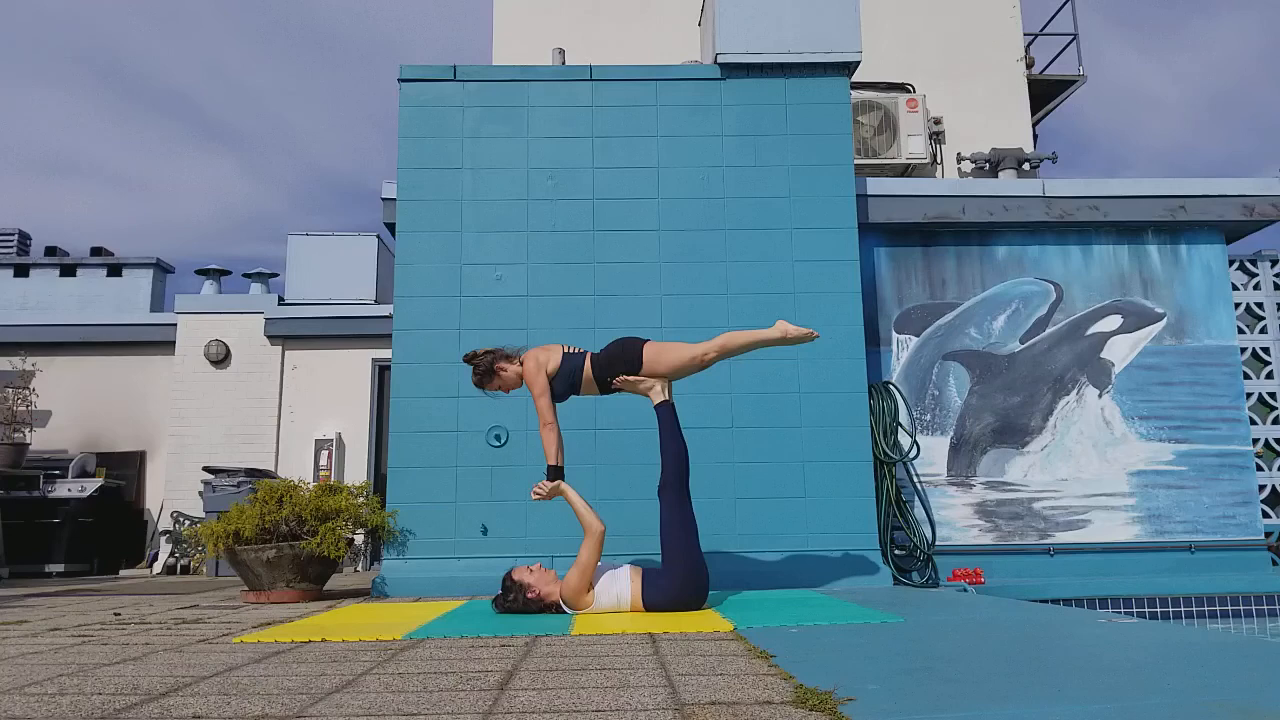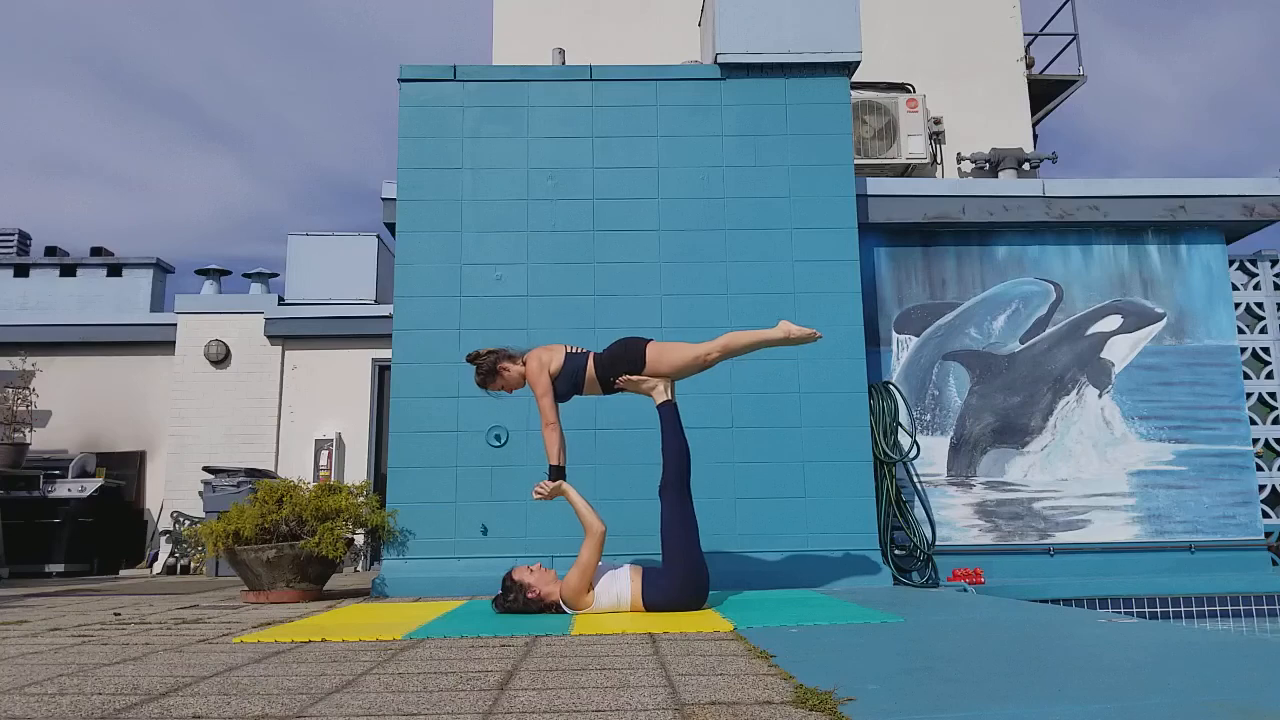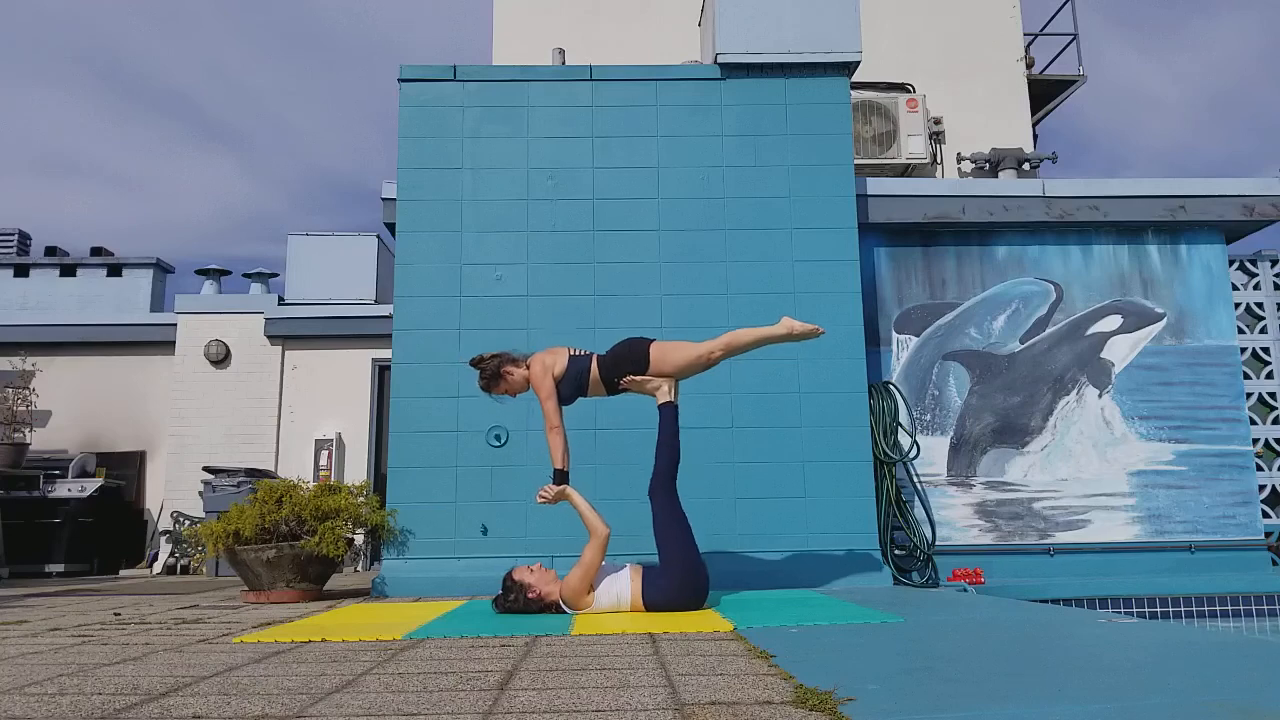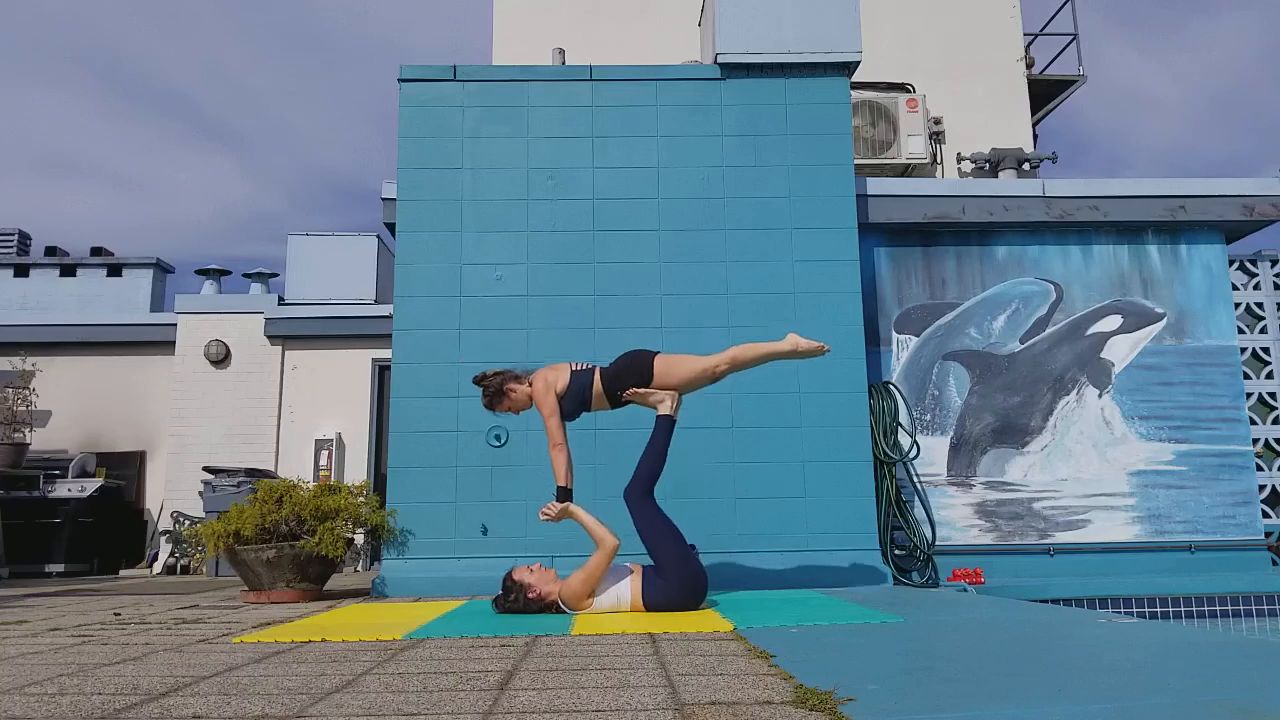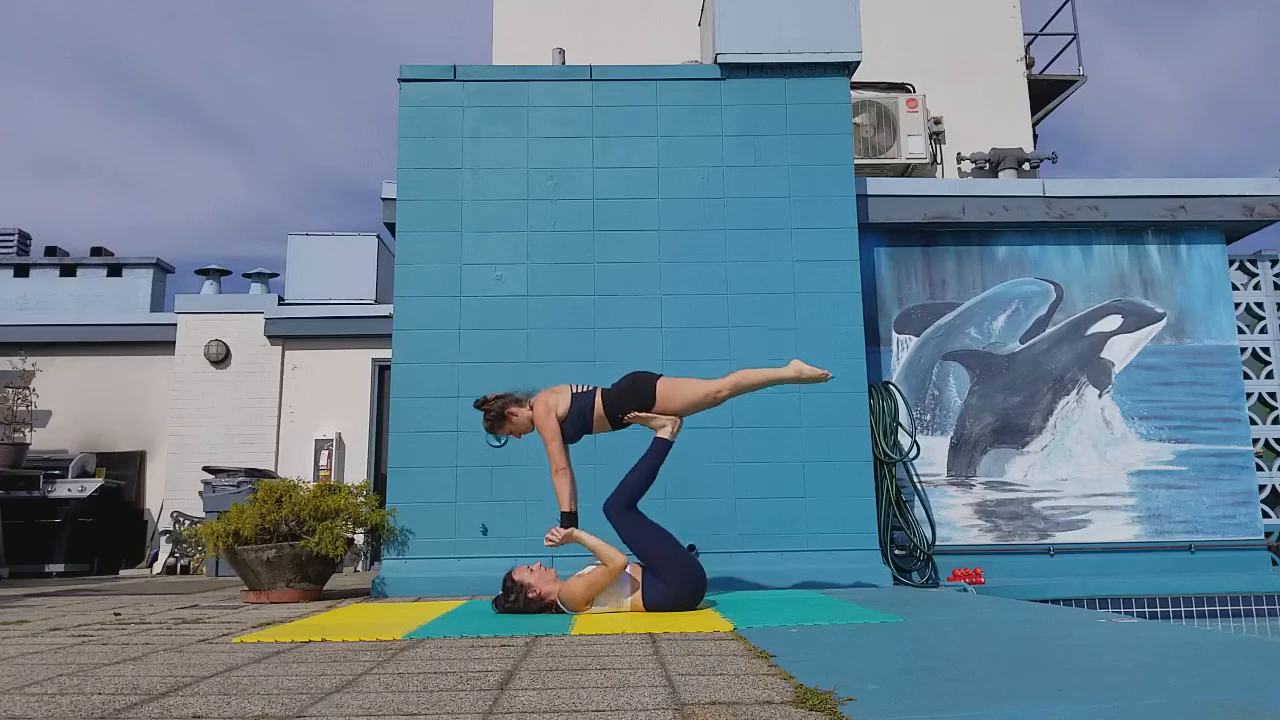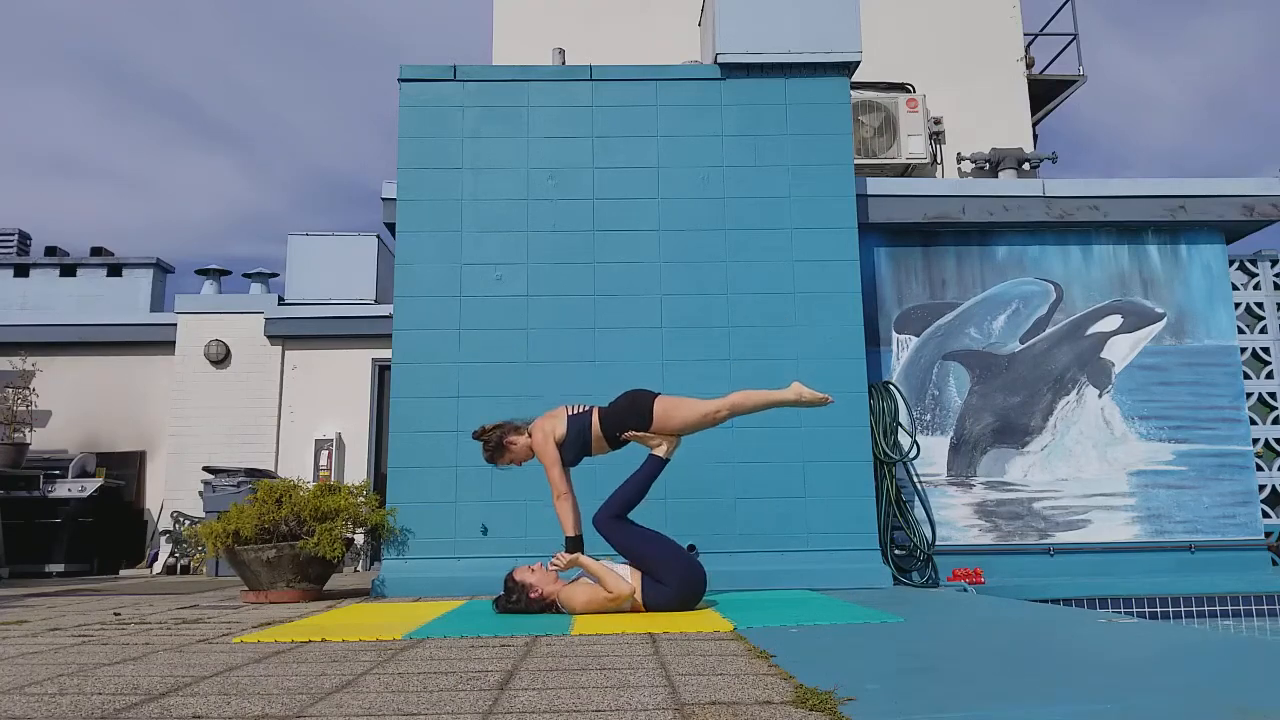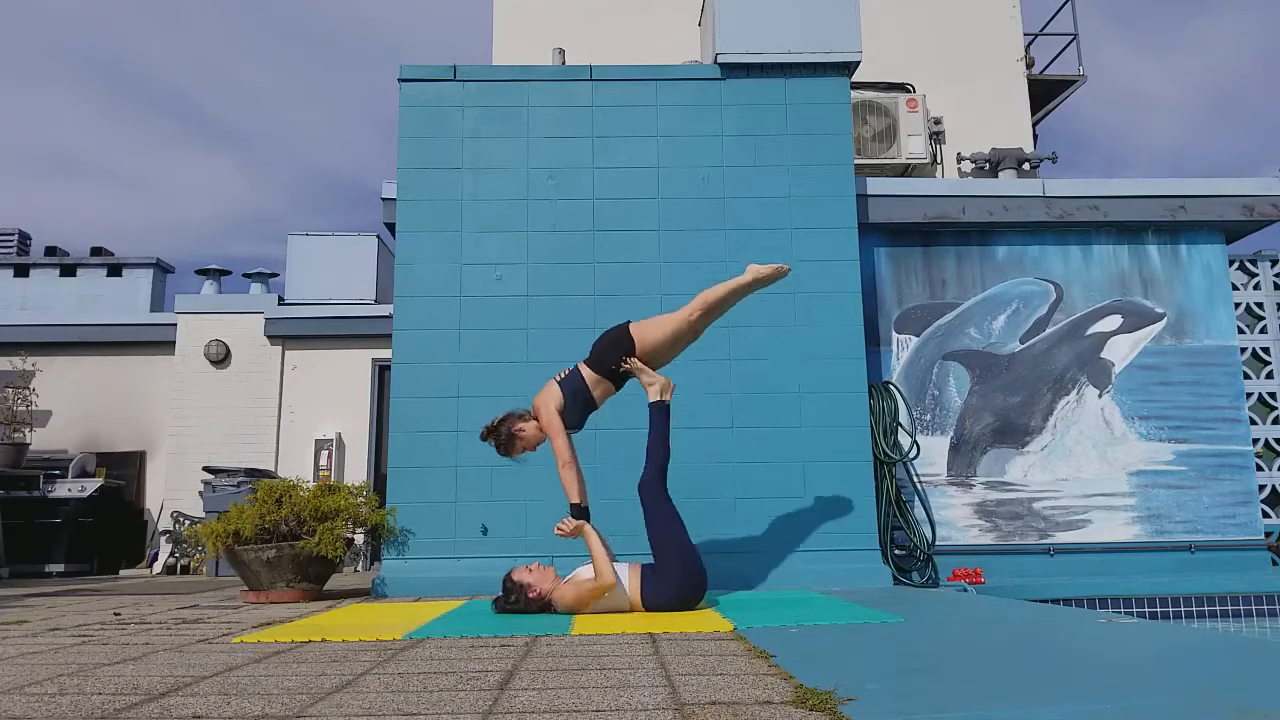
dt=0.3s
person 1, frame 1
left shoulder: (531, 365)
right shoulder: (538, 364)
left elbow: (548, 424)
right elbow: (552, 425)
left wrist: (554, 475)
right wrist: (557, 473)
left hip: (624, 362)
right hip: (621, 368)
left knee: (706, 353)
right knee: (705, 356)
left ankle: (776, 333)
right ankle: (777, 333)
person 1, frame 2
left shoulder: (534, 365)
right shoulder: (540, 364)
left elbow: (550, 424)
right elbow: (554, 425)
left wrist: (555, 475)
right wrist: (558, 475)
left hip: (628, 362)
right hip: (625, 367)
left knee: (708, 353)
right knee: (707, 355)
left ankle: (779, 334)
right ankle: (778, 332)
person 1, frame 3
left shoulder: (538, 369)
right shoulder: (544, 367)
left elbow: (554, 428)
right elbow: (557, 429)
left wrist: (559, 479)
right wrist: (563, 478)
left hip: (632, 363)
right hip: (628, 370)
left knee: (713, 351)
right knee: (711, 355)
left ankle: (783, 330)
right ankle: (784, 330)
person 1, frame 4
left shoulder: (540, 385)
right shoulder: (547, 384)
left elbow: (557, 445)
right elbow: (561, 446)
left wrist: (562, 495)
right wrist: (566, 494)
left hip: (635, 375)
right hip: (632, 379)
left knee: (717, 366)
right knee: (715, 370)
left ankle: (788, 345)
right ankle: (788, 346)
person 1, frame 5
left shoulder: (541, 409)
right shoulder: (550, 407)
left elbow: (560, 470)
right elbow: (565, 470)
left wrist: (568, 521)
right wrist: (571, 518)
left hip: (635, 398)
right hip: (633, 400)
left knee: (718, 390)
right knee: (718, 390)
left ankle: (790, 373)
right ankle: (790, 371)
person 1, frame 6
left shoulder: (539, 435)
right shoulder: (548, 434)
left elbow: (561, 495)
right elbow: (567, 496)
left wrist: (573, 548)
right wrist: (577, 547)
left hip: (632, 415)
right hip: (630, 418)
left knee: (717, 409)
right knee: (716, 410)
left ankle: (790, 394)
right ankle: (790, 394)
person 1, frame 7
left shoulder: (545, 410)
right shoulder: (551, 417)
left elbow: (568, 471)
right elbow: (571, 471)
left wrist: (577, 512)
right wrist: (581, 512)
left hip: (620, 350)
right hip: (621, 360)
left knee: (691, 318)
right knee: (691, 320)
left ankle: (751, 277)
right ankle: (751, 277)
person 2, frame 1
left shoulder: (569, 594)
right shoulder: (571, 593)
right elbow: (596, 531)
right wrist: (564, 489)
right hip: (682, 588)
right knee: (672, 489)
right ankle: (659, 399)
person 2, frame 2
left shoulder: (570, 595)
right shoulder: (571, 593)
right elbow: (597, 531)
right wrist: (566, 490)
left hip: (678, 587)
right hip: (682, 589)
right knee: (673, 489)
right ankle: (663, 399)
person 2, frame 3
left shoulder: (572, 593)
right shoulder: (571, 593)
right elbow: (601, 534)
right wrist: (569, 493)
left hip: (679, 587)
right hip: (682, 587)
right knee: (661, 488)
right ankle: (665, 400)
person 2, frame 4
left shoulder: (572, 592)
right shoulder: (570, 594)
right elbow: (610, 544)
right wrist: (572, 509)
left hip: (676, 587)
right hip: (681, 586)
right knee: (637, 493)
left ankle: (665, 411)
right ankle: (665, 412)
person 2, frame 5
left shoulder: (572, 588)
right shoulder: (571, 593)
right elbow: (618, 561)
right wrist: (575, 534)
left hip: (678, 586)
right hip: (680, 586)
left knee: (618, 508)
right knee: (617, 507)
left ankle: (664, 434)
right ankle: (664, 435)
person 2, frame 6
left shoulder: (570, 591)
right shoulder: (569, 598)
right elbow: (623, 590)
right wrist: (580, 559)
left hip: (678, 585)
right hip: (680, 584)
left knee: (608, 519)
right knee: (608, 518)
left ankle: (660, 451)
right ankle: (660, 452)
person 2, frame 7
left shoulder: (569, 587)
right shoulder: (565, 598)
left elbow: (608, 568)
right elbow: (608, 582)
left wrist: (587, 530)
right wrist: (586, 530)
left hip: (675, 588)
right hip: (678, 588)
right knee: (651, 487)
right ankle: (656, 398)
